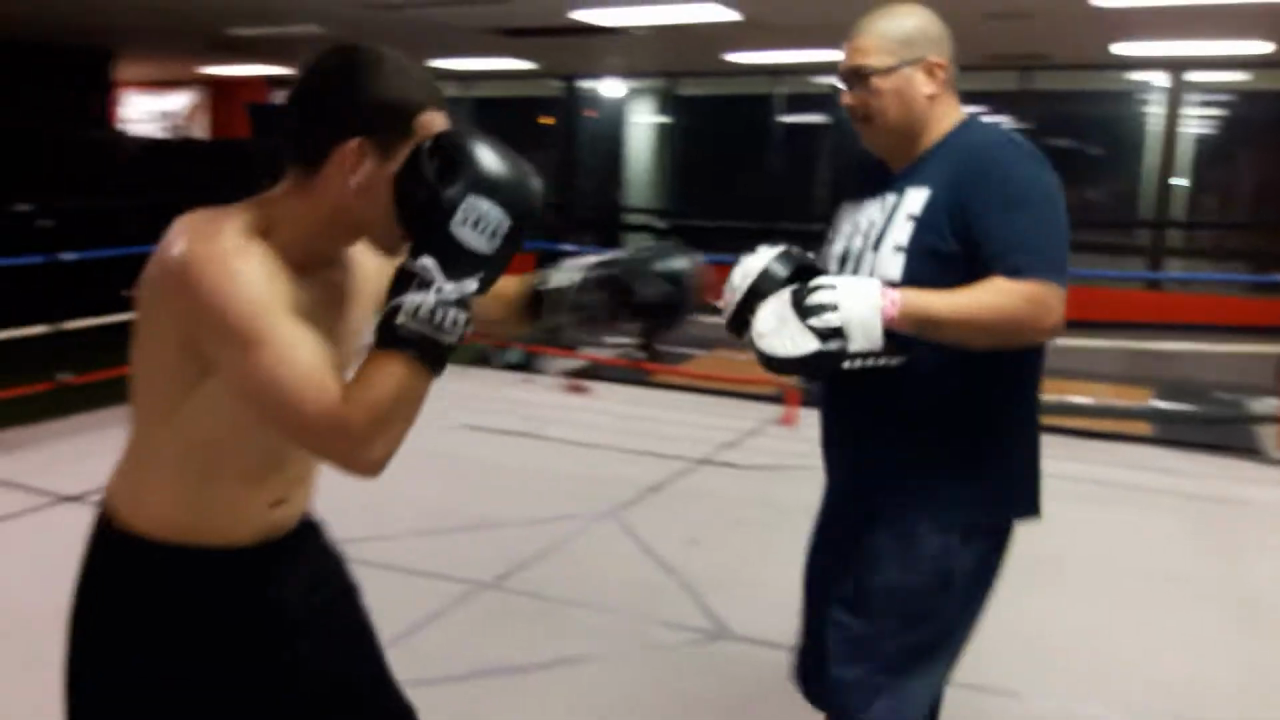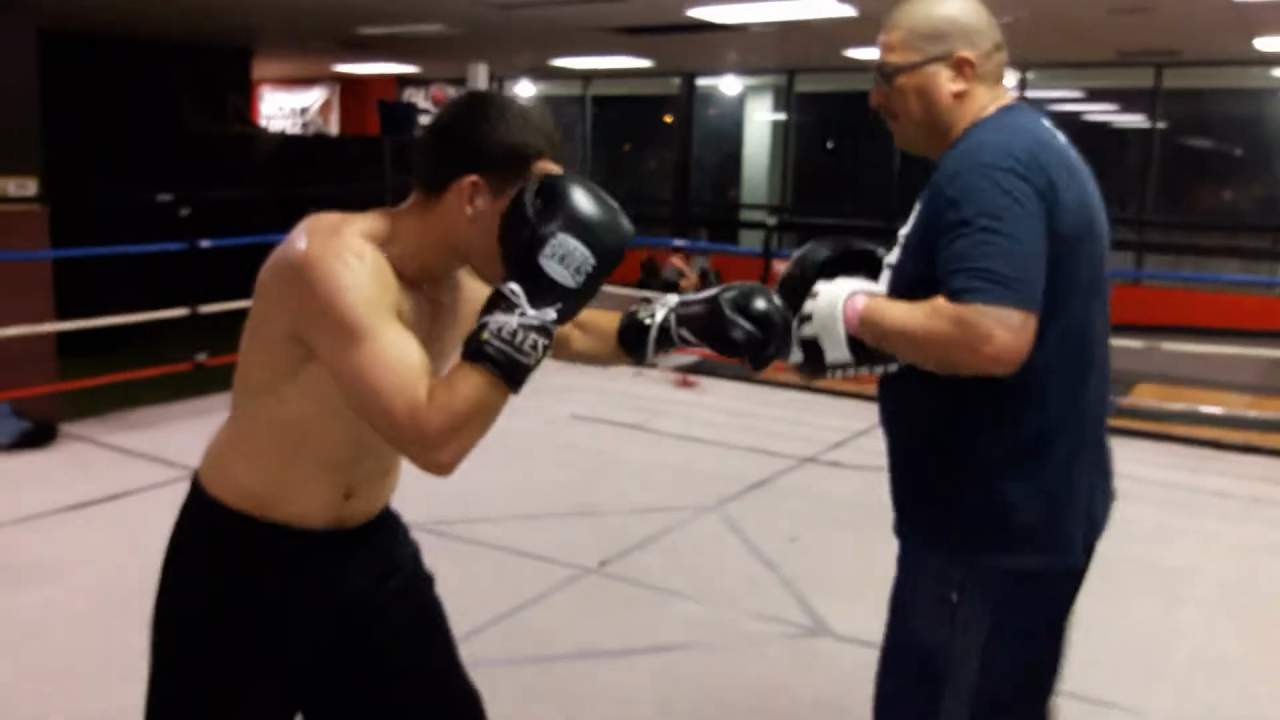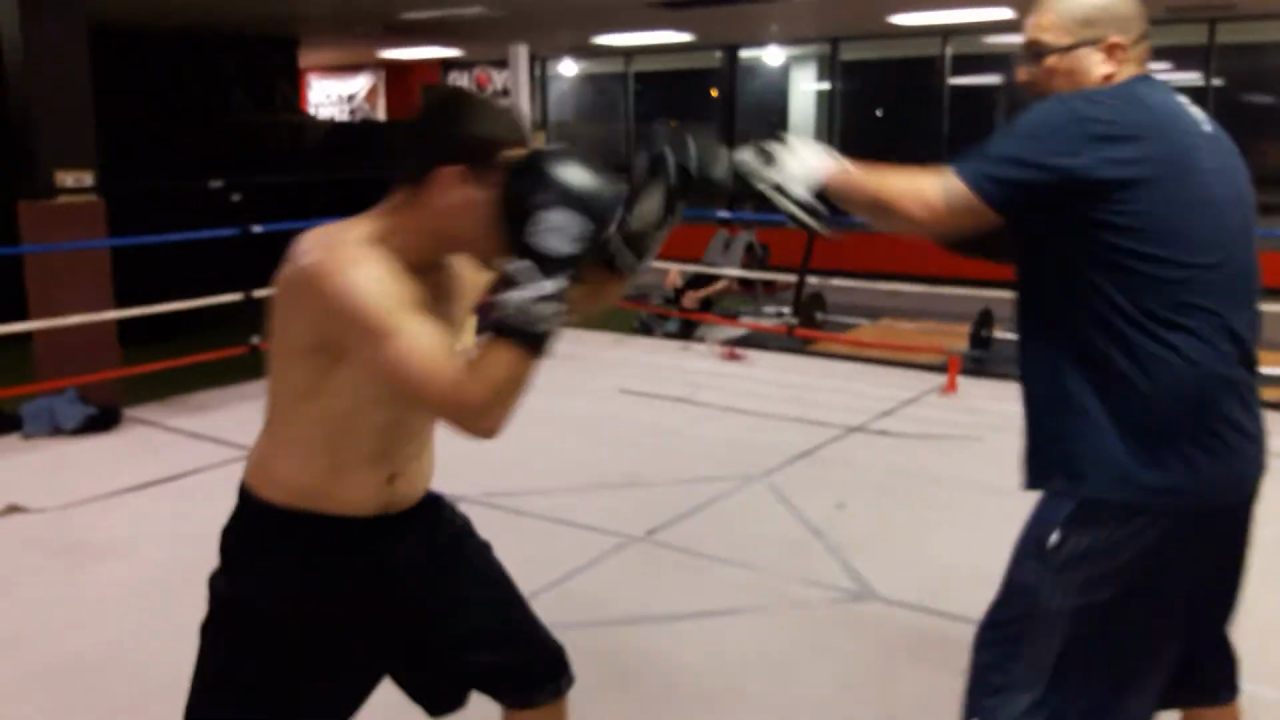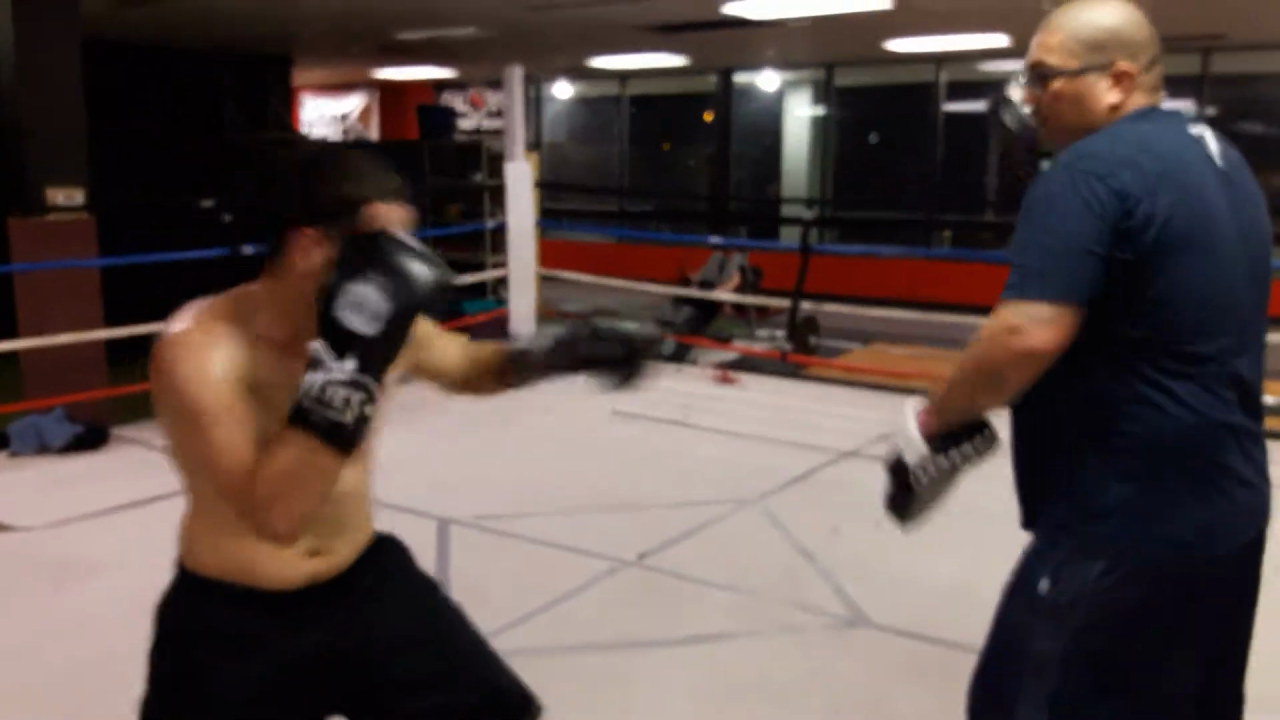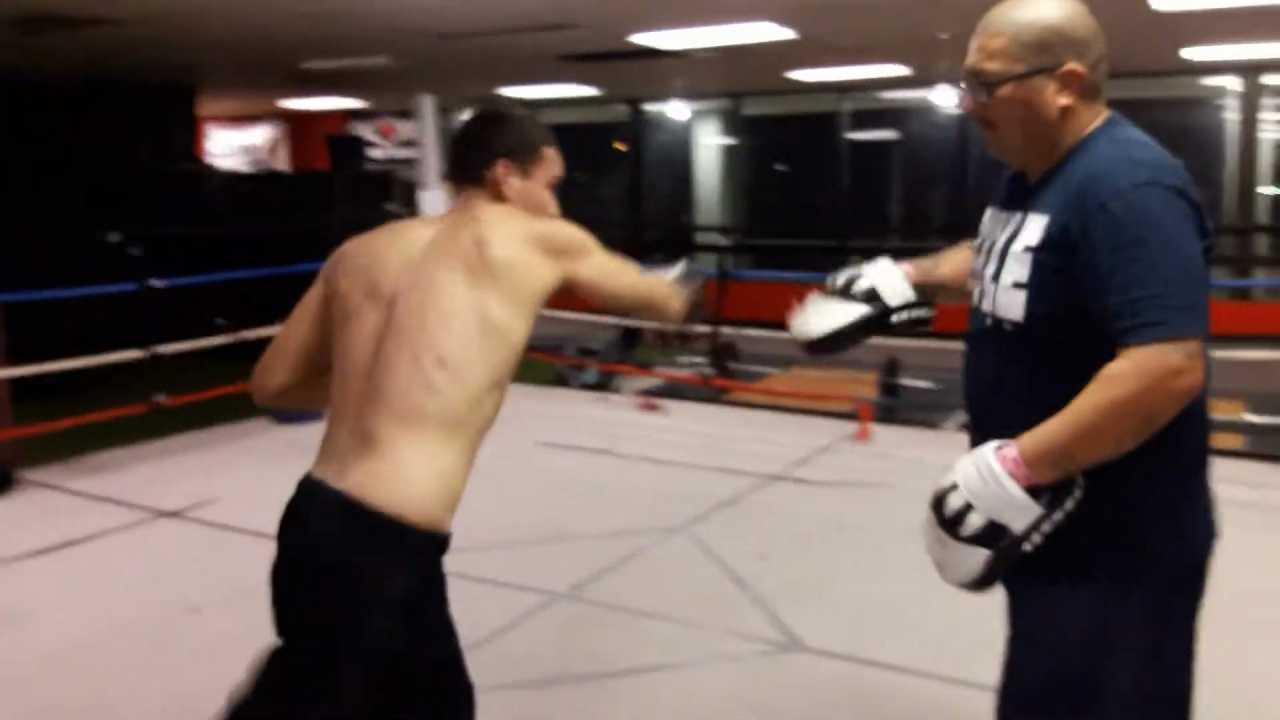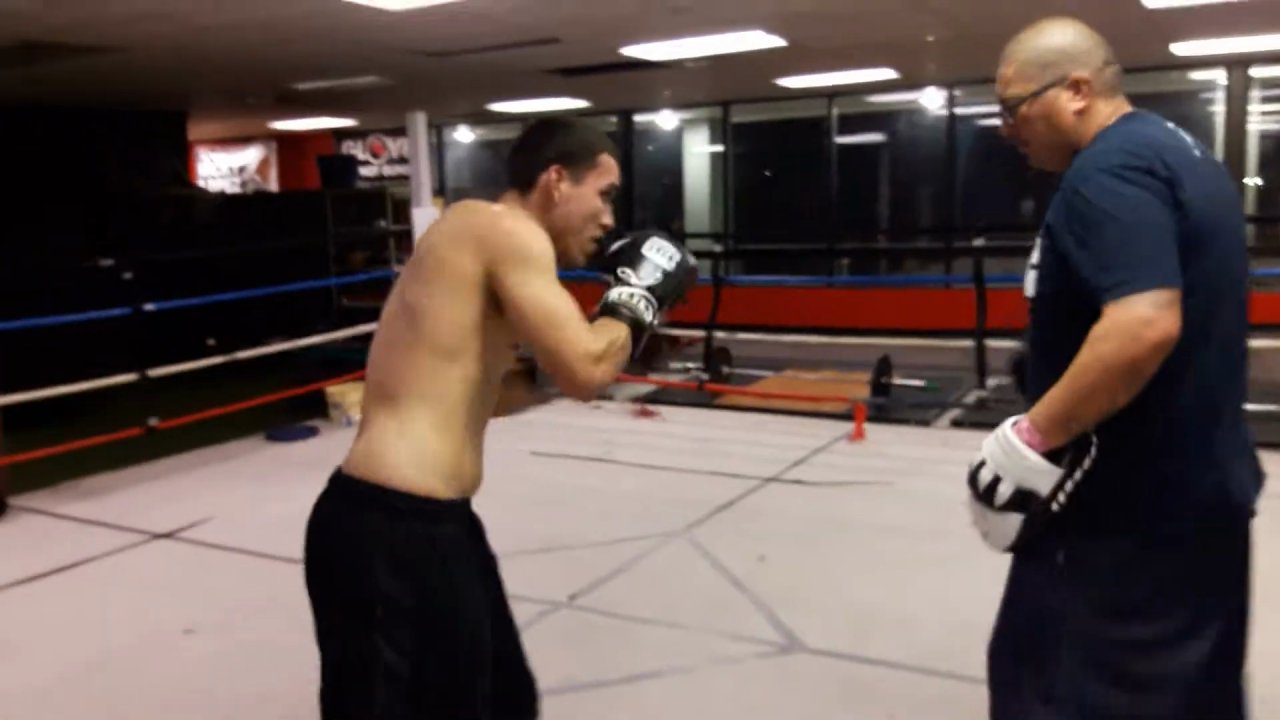
dt=0.4s
person 1, frame 1
left shoulder: (996, 165)
right shoulder: (879, 180)
left elbow: (1037, 305)
left wrist: (889, 309)
right wrist: (782, 284)
left hip: (946, 490)
right hip: (866, 474)
person 1, frame 2
left shoulder: (985, 166)
right shoulder: (1026, 145)
left elbow: (989, 337)
left wrist: (857, 314)
right wrist: (883, 282)
left hip: (998, 510)
right hip: (1026, 494)
person 1, frame 3
left shoulder: (1091, 121)
right shoulder: (1196, 134)
left elbow: (933, 205)
left wrist: (825, 175)
right wrist: (1038, 230)
left hip: (1138, 471)
right hip: (1215, 456)
right knee: (1180, 647)
person 1, frame 4
left shoulder: (1093, 171)
right shoulder: (1216, 162)
left elbow: (1029, 333)
left wrist: (935, 421)
left hip: (1129, 517)
right hip: (1225, 501)
person 1, frame 5
left shoulder: (1129, 188)
right shoulder: (1032, 176)
left elbow: (1167, 369)
right elbow: (996, 266)
left wrist: (1013, 468)
right wrist: (902, 275)
left hip: (1116, 535)
right hip: (1064, 521)
person 1, frame 6
left shoulder: (1106, 174)
right shoulder: (1178, 152)
left elbow: (1145, 325)
left wrist: (1032, 439)
right wrist: (1061, 326)
left hip: (1132, 498)
right hip: (1202, 479)
person 2, frame 1
left shoulder: (363, 251)
right shoulder: (214, 260)
left elbow: (478, 300)
right elbow: (356, 442)
left wrist: (587, 281)
right wrist: (445, 270)
left hip: (290, 560)
right hip: (167, 586)
person 2, frame 2
left shoulder: (469, 275)
right shoulder: (331, 260)
left elbow: (575, 336)
right elbow: (434, 440)
left wrist: (690, 319)
right wrist: (534, 297)
left hip: (365, 545)
right hip: (245, 559)
person 2, frame 3
left shoulder: (456, 253)
right shoulder: (339, 266)
left elbow: (591, 303)
right elbow: (477, 410)
left wrist: (626, 240)
right wrist: (543, 266)
left hip: (413, 527)
right hip: (294, 551)
person 2, frame 4
left shoulder: (373, 314)
right shoulder: (198, 345)
left elbow: (463, 364)
right elbow: (276, 513)
left wrist: (558, 350)
right wrist: (347, 361)
left hip: (366, 582)
right hip: (235, 619)
person 2, frame 5
left shoulder: (359, 253)
right shoulder: (537, 241)
left elbow: (272, 386)
right elbow: (661, 300)
right wrist: (674, 289)
left hip: (357, 530)
right hip: (368, 554)
person 2, frame 6
left shoulder: (473, 245)
right shoulder: (501, 229)
right elbow: (585, 372)
left wrist: (544, 374)
right wrist: (639, 290)
left hip: (427, 523)
right hip: (389, 533)
